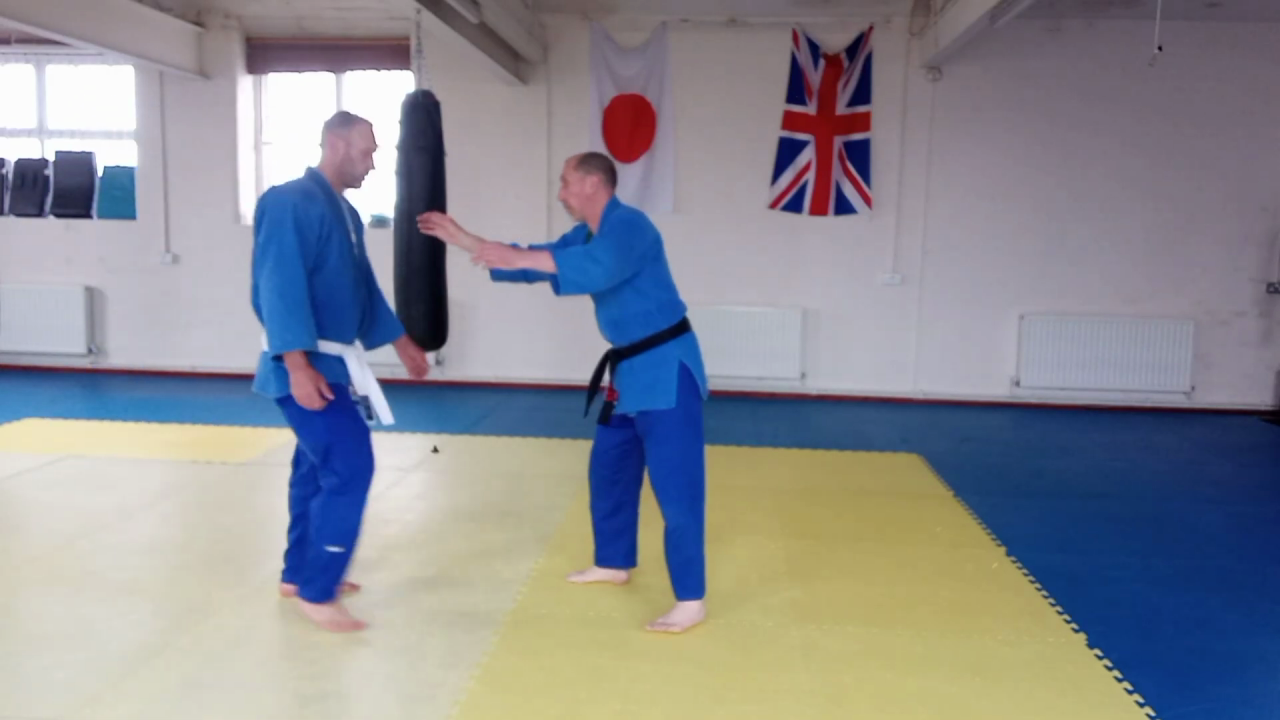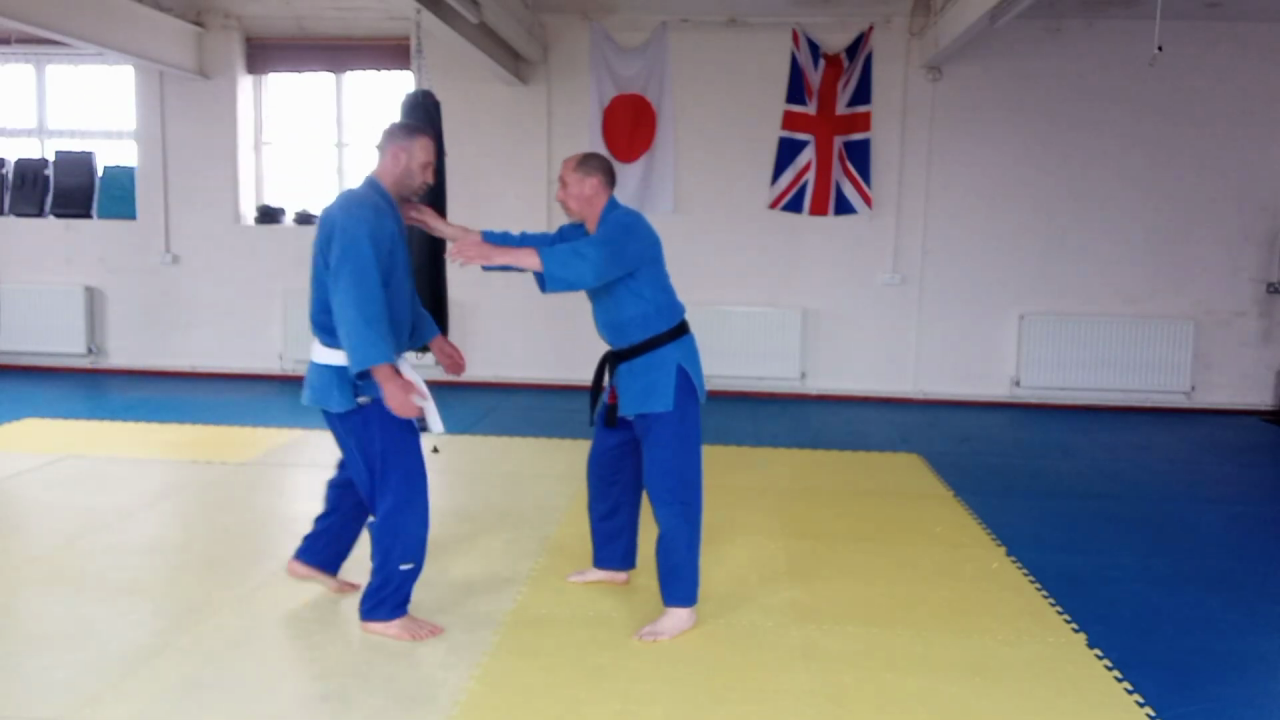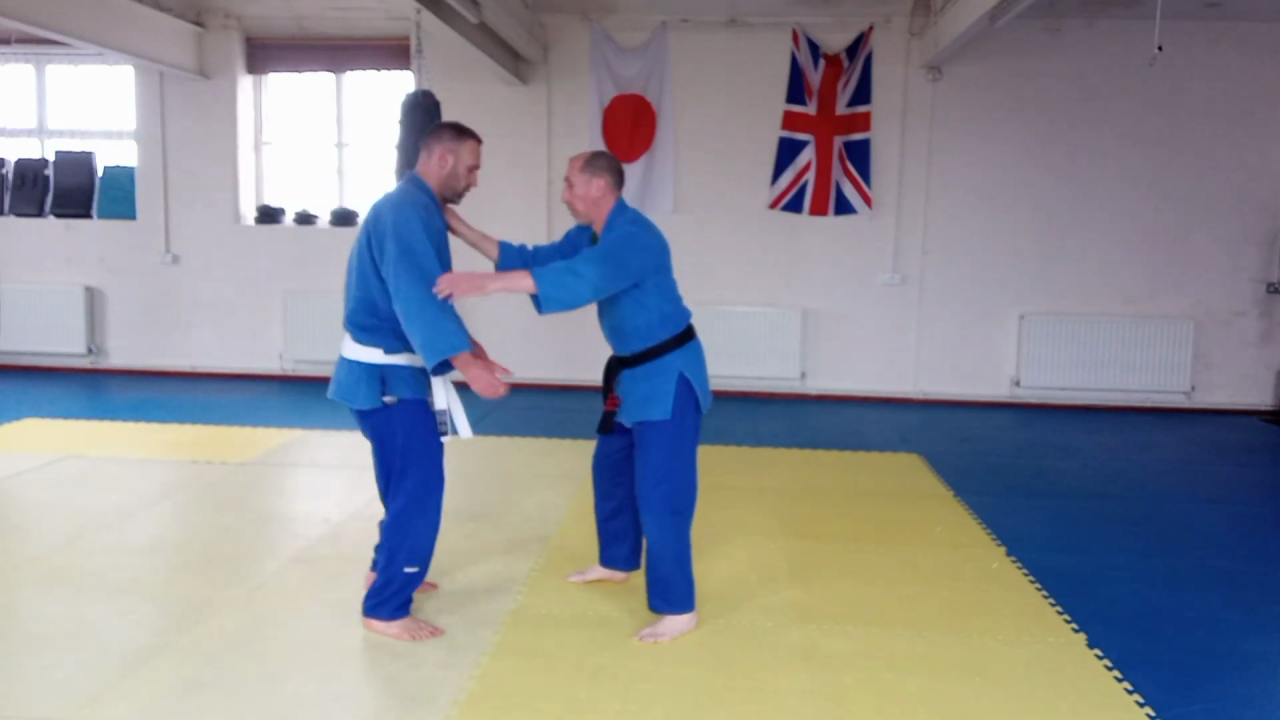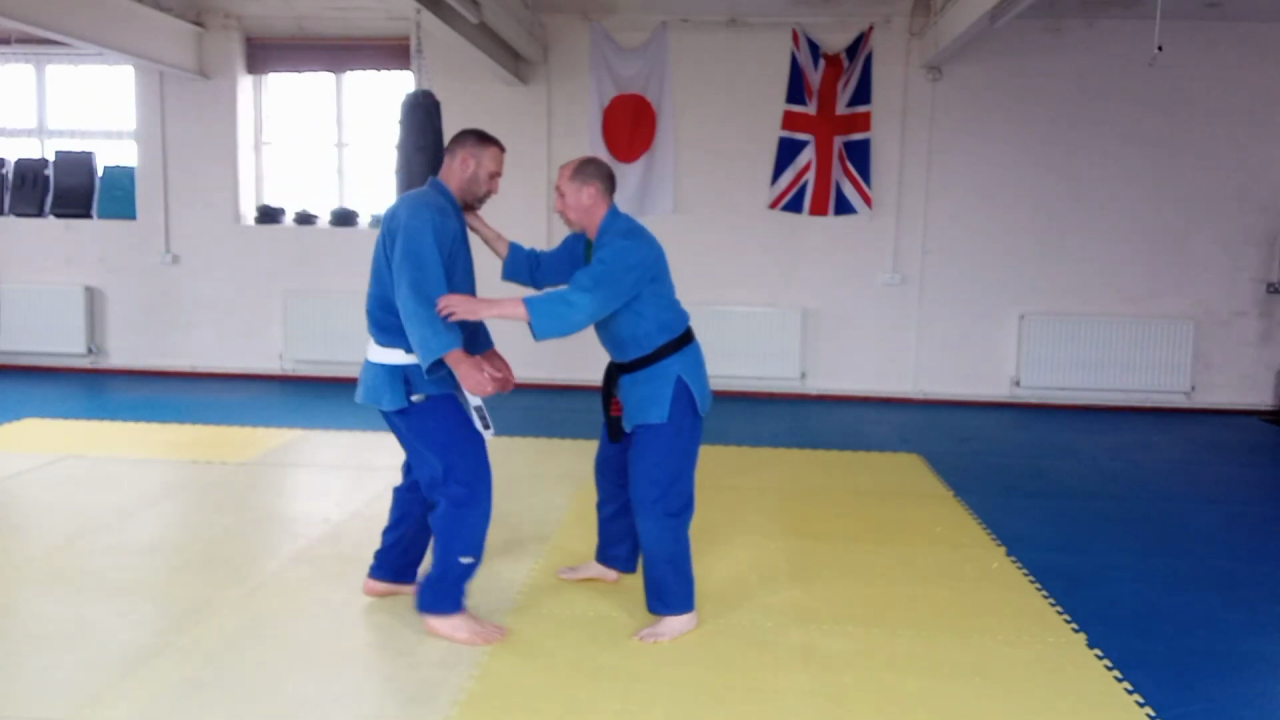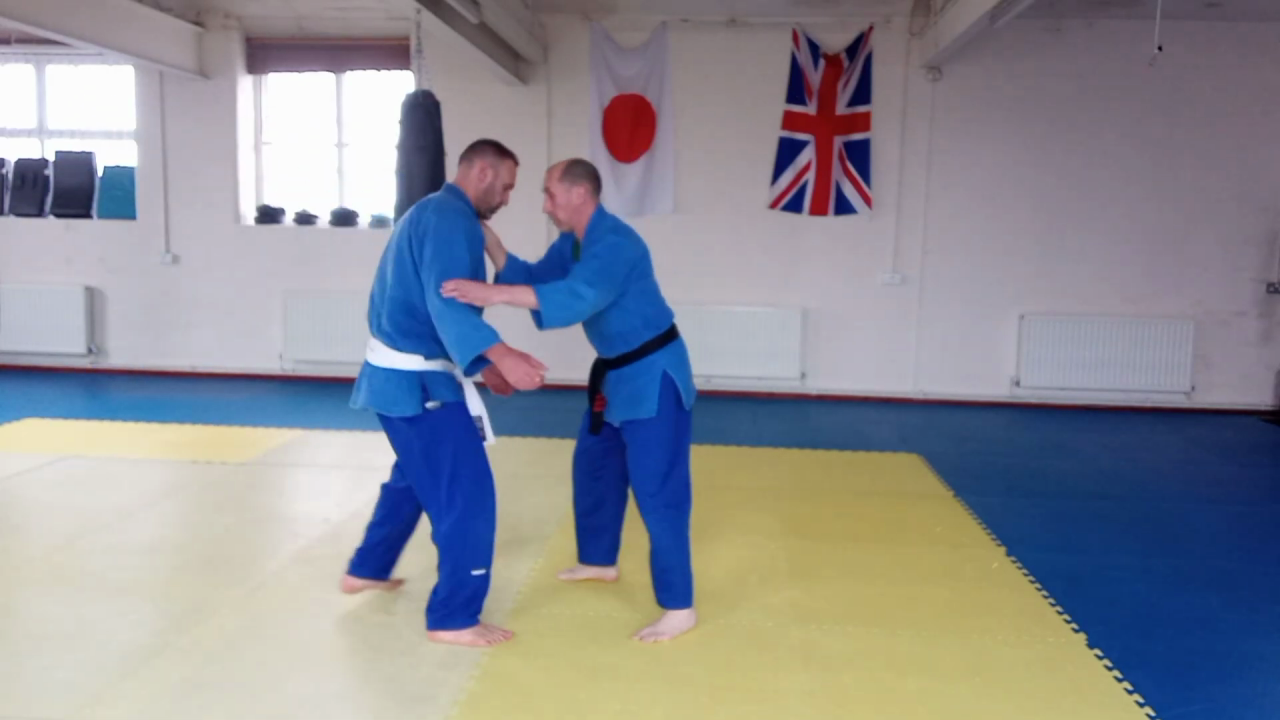
dt=0.3s
person 1, frame 1
left shoulder: (344, 212)
right shoulder: (289, 203)
left elbow: (363, 287)
right elbow: (280, 290)
left wrist: (401, 341)
right wrist: (297, 365)
left hip: (336, 360)
right hip: (306, 365)
left knee: (318, 470)
right knee: (349, 469)
left ankle: (301, 573)
right ankle: (317, 591)
person 1, frame 2
left shoulder: (382, 213)
right shoulder: (356, 215)
left elbow: (398, 296)
right elbow: (355, 303)
left wrist: (435, 340)
right wrist: (388, 376)
left hip: (362, 373)
right hip: (355, 376)
left knee: (362, 472)
right knee: (402, 486)
left ankle: (315, 557)
right ankle: (384, 610)
person 1, frame 3
left shoulder: (413, 209)
right shoulder: (407, 213)
left elbow: (427, 295)
right elbow: (418, 300)
left wrist: (468, 345)
right wrist: (469, 364)
left hip: (385, 368)
right hip: (385, 373)
left knee: (411, 474)
right knee: (417, 484)
left ankle: (388, 570)
right ankle: (386, 608)
person 1, frame 4
left shoulder: (441, 215)
right shoulder: (421, 212)
left elbow: (456, 300)
right elbow: (418, 299)
left wrist: (486, 351)
right wrist: (462, 362)
left hip: (410, 370)
right hip: (408, 374)
left knee: (427, 477)
right knee: (466, 479)
left ankle: (390, 572)
right ankle: (444, 605)
person 1, frame 5
left shoulder: (434, 215)
right shoulder: (448, 217)
right elbow: (448, 302)
left wrist: (485, 360)
right wrist: (500, 356)
left hip: (394, 372)
right hip: (417, 379)
left knee: (416, 476)
right knee: (466, 493)
left ankle: (367, 567)
right ankle: (453, 618)
person 2, frame 1
left shoulder: (629, 225)
right shoulder: (585, 235)
left elbow: (599, 266)
right elbow: (534, 259)
left wrist: (522, 260)
right wrist: (460, 238)
left hip: (666, 366)
right hip: (632, 367)
left knee: (674, 479)
right knee: (610, 467)
left ankle: (690, 598)
right ankle: (614, 562)
person 2, frame 2
left shoulder: (627, 228)
right shoulder: (582, 232)
left elbow: (584, 265)
right elbow: (524, 244)
left wrist: (495, 256)
right wrist: (443, 228)
left hip: (664, 367)
right hip: (630, 367)
left knee: (669, 485)
right knee: (609, 468)
left ankle: (681, 606)
right ankle: (612, 563)
person 2, frame 3
left shoulder: (634, 235)
right shoulder: (589, 234)
left elbow: (578, 279)
right elbow: (536, 259)
left wrist: (488, 283)
right wrist: (462, 230)
left hip: (668, 375)
right hip: (635, 372)
left knee: (661, 492)
right knee: (612, 470)
left ankle: (678, 609)
right ankle: (616, 562)
person 2, frame 4
left shoulder: (627, 246)
right shoulder: (587, 242)
left elbow: (576, 306)
right elbow: (537, 268)
left wrist: (488, 308)
right wrist: (478, 226)
left hip: (668, 379)
right hip: (635, 376)
left knee: (656, 493)
right knee: (614, 473)
left ankle: (678, 610)
right ankle: (613, 561)
person 2, frame 5
left shoulder: (616, 242)
right shoulder: (572, 243)
left elbow: (578, 297)
right elbow: (532, 278)
left wrist: (492, 294)
right wrist: (485, 237)
left hip: (655, 374)
right hip: (618, 372)
left knee: (656, 487)
right knee: (594, 466)
left ankle: (679, 607)
right ankle: (599, 561)
